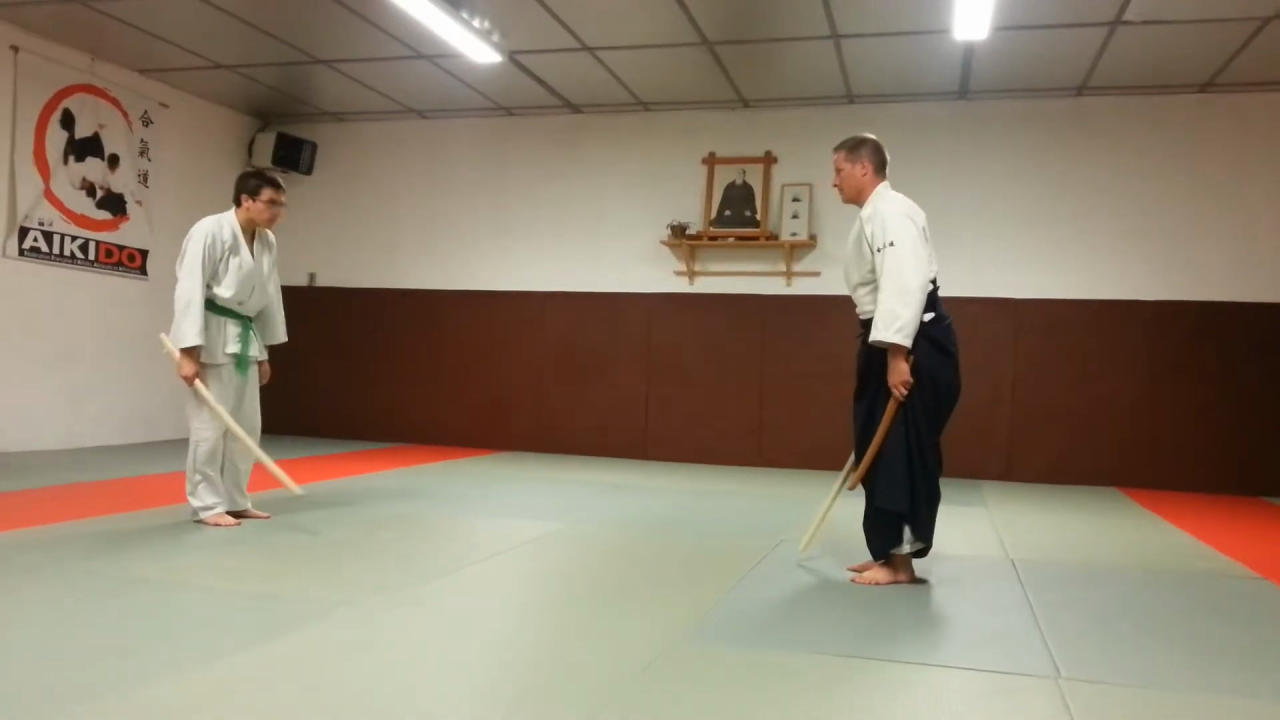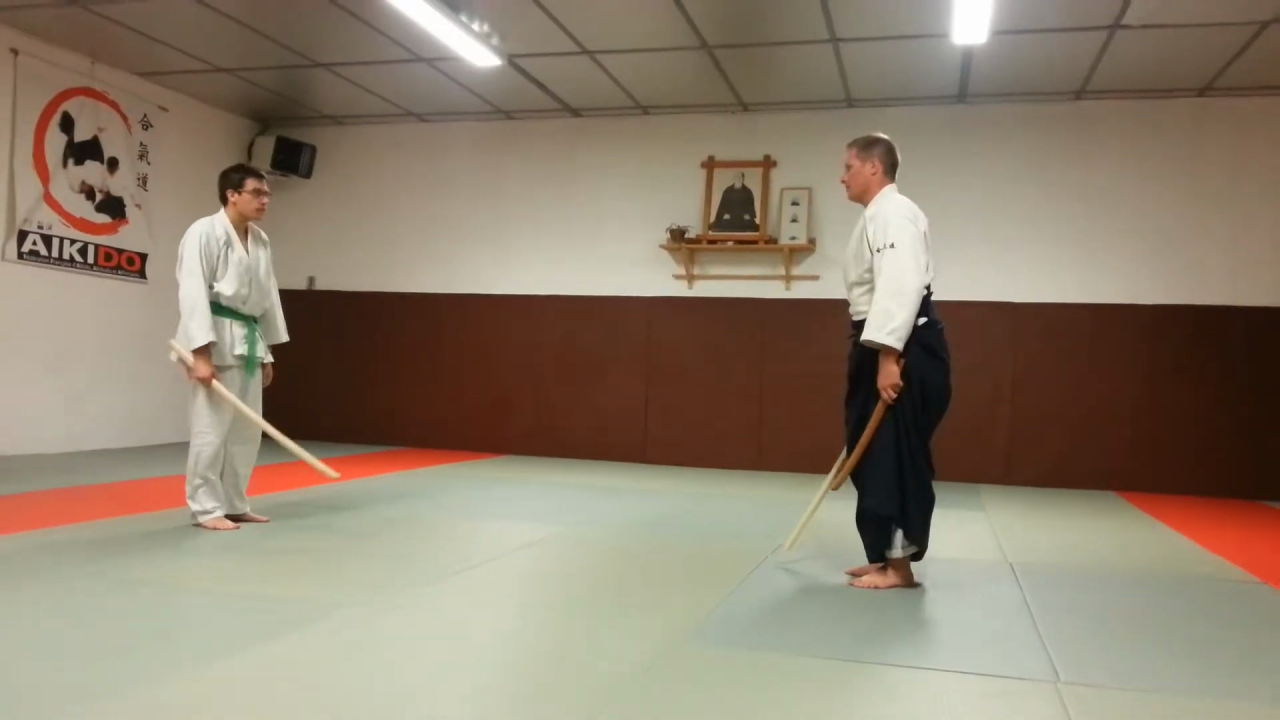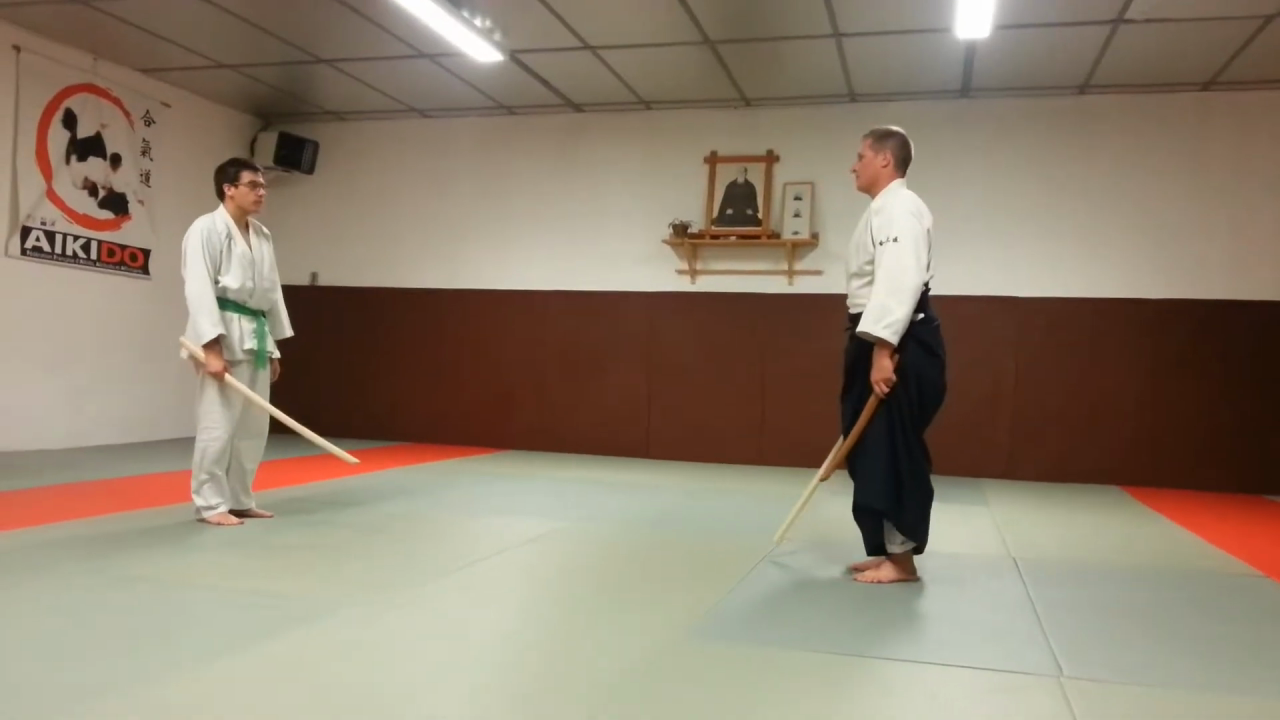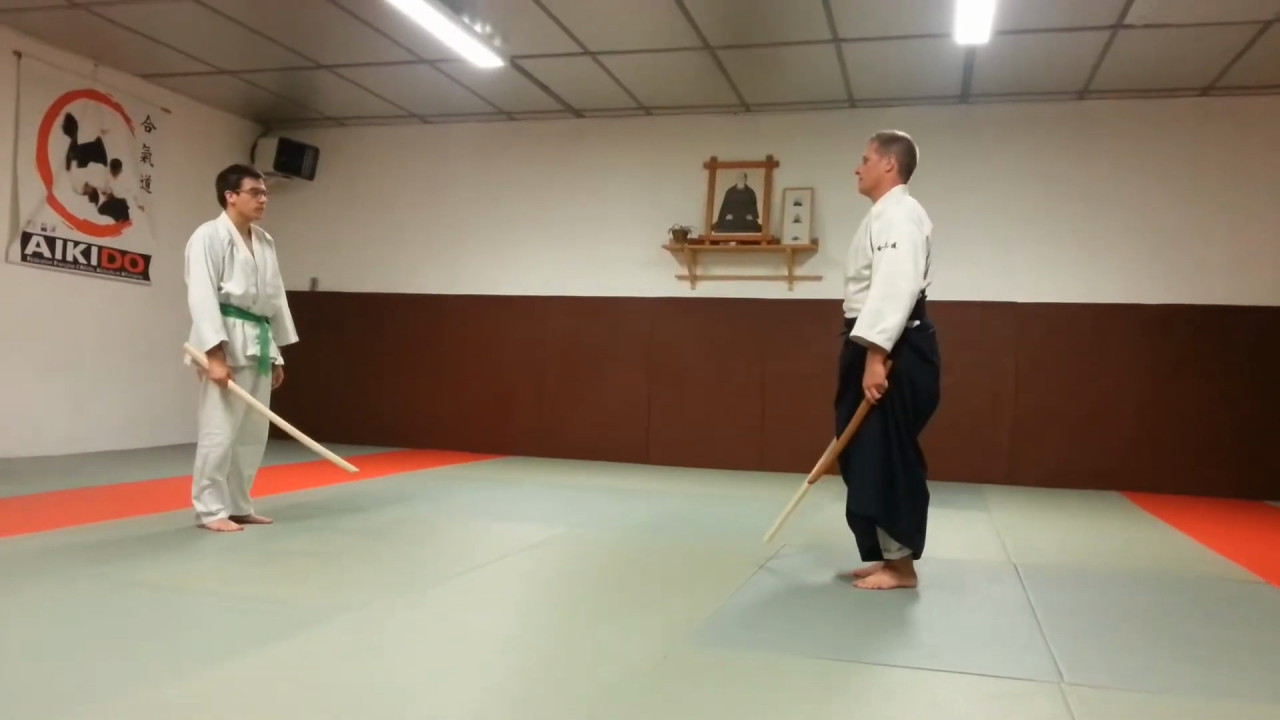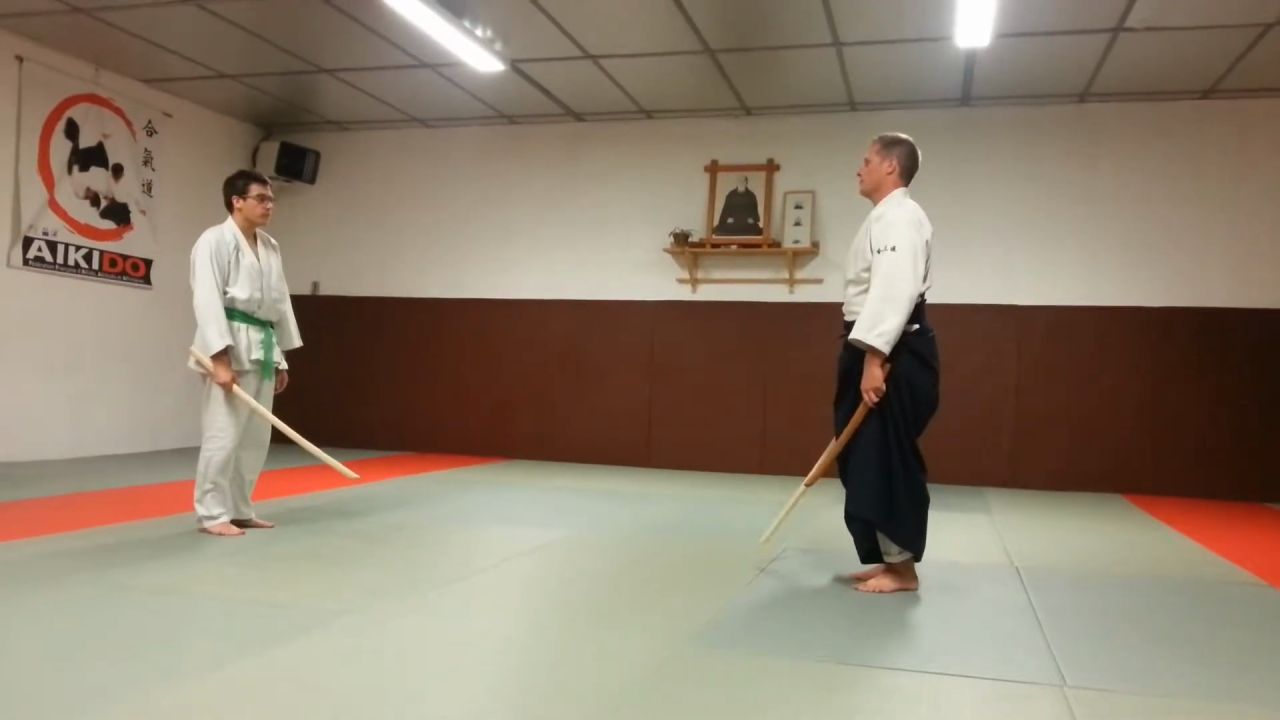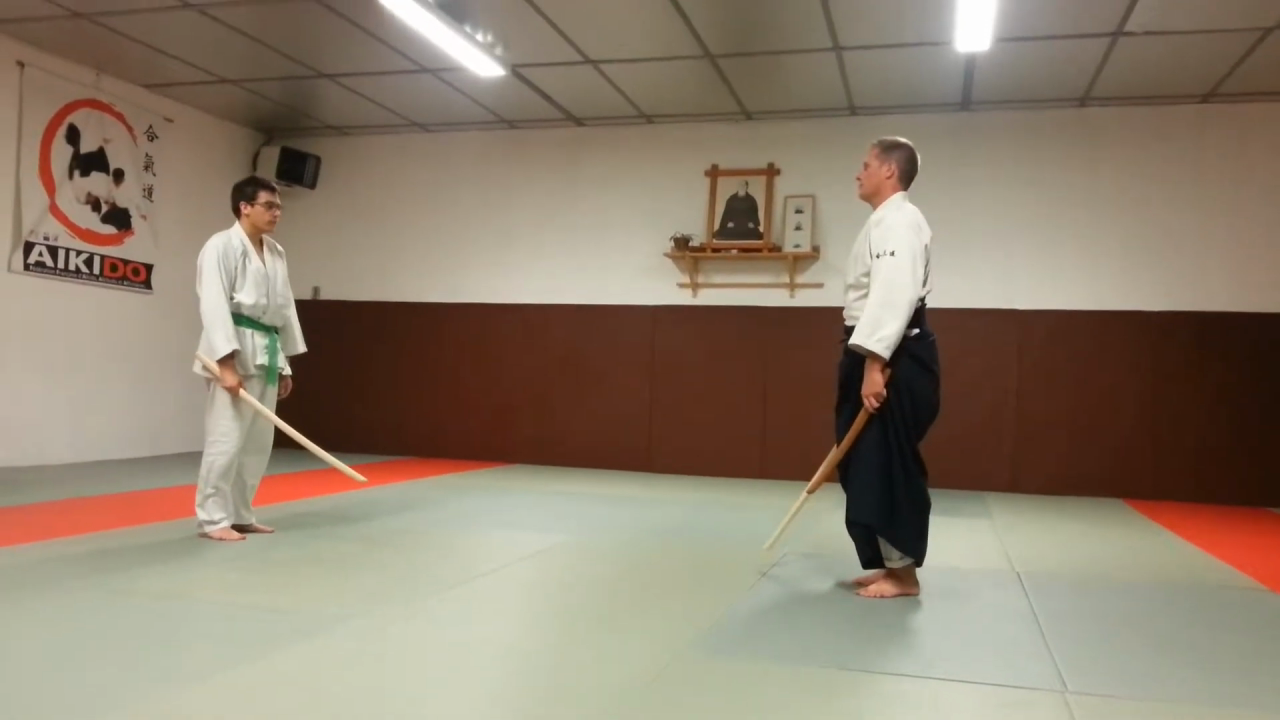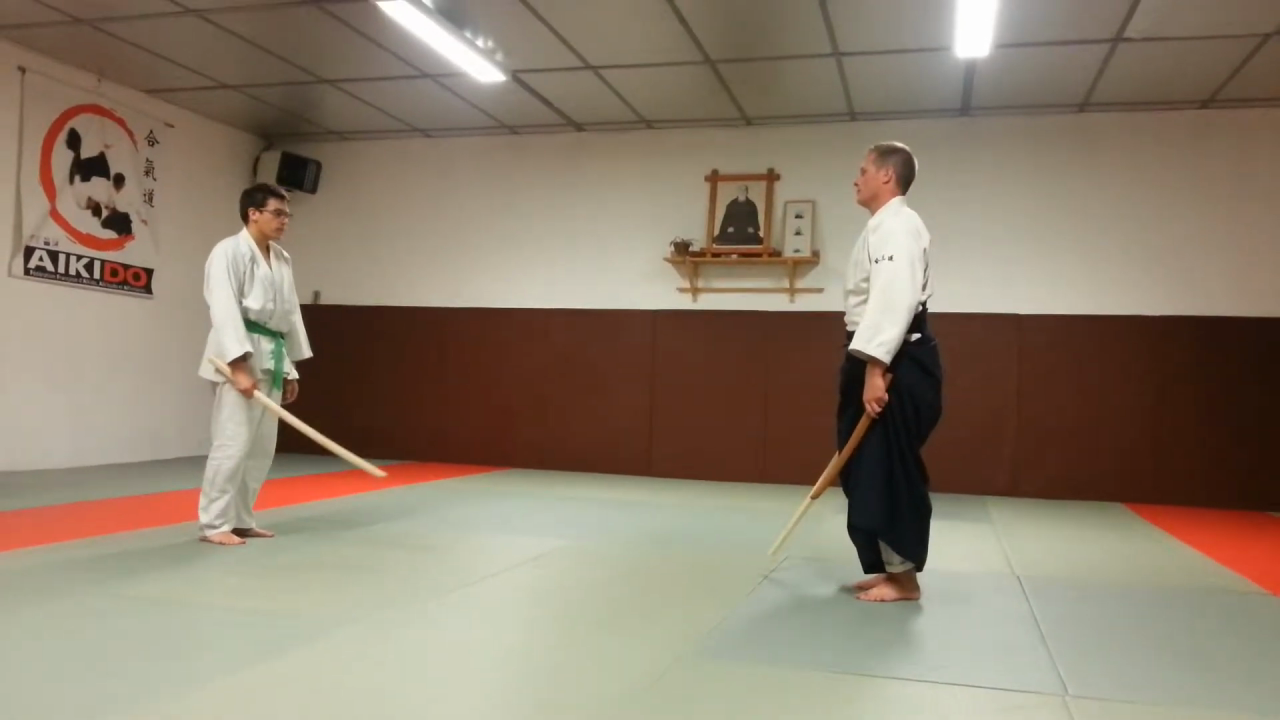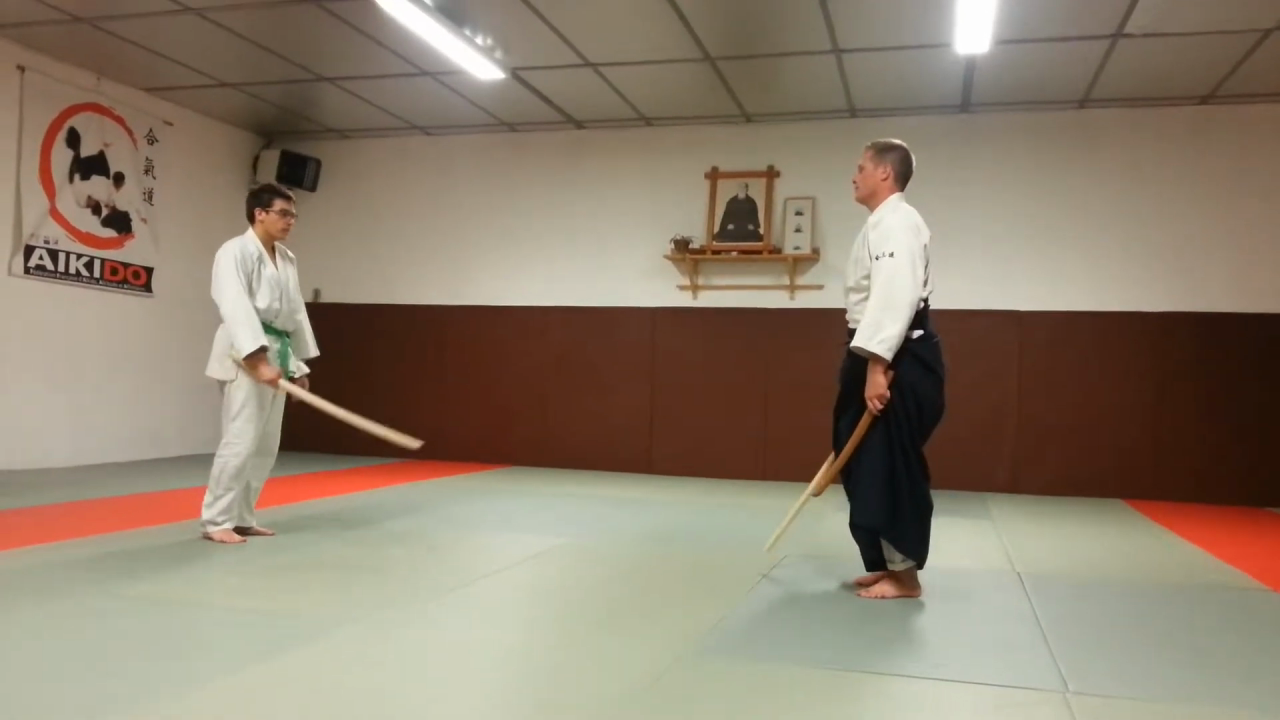
dt=0.2s
person 1, frame 1
left shoulder: (891, 212)
right shoulder: (874, 216)
left elbow: (905, 286)
left wrist: (898, 356)
left hip: (912, 346)
right hip: (892, 343)
left knee: (902, 451)
right knee: (880, 450)
left ankle: (899, 560)
right ankle: (891, 552)
person 1, frame 2
left shoulder: (893, 214)
right shoulder: (877, 217)
left elbow: (901, 289)
left wrist: (889, 359)
left hip: (903, 350)
right hip: (884, 347)
left knee: (895, 455)
right knee: (873, 454)
left ankle: (897, 564)
right ankle: (887, 556)
person 1, frame 3
left shoulder: (899, 208)
right shoulder: (883, 211)
left elbow: (899, 284)
left wrist: (883, 352)
left hip: (897, 345)
right hip: (881, 342)
left knee: (892, 450)
right knee: (871, 448)
left ankle: (901, 558)
right ankle: (889, 550)
person 1, frame 4
left shoulder: (899, 213)
right shoulder: (884, 215)
left elbow: (896, 289)
left wrist: (876, 357)
left hip: (893, 351)
right hip: (878, 346)
left knee: (887, 456)
right knee: (867, 454)
left ankle: (900, 564)
right ankle: (888, 556)
person 1, frame 5
left shoulder: (899, 217)
right shoulder: (885, 217)
left elbow: (895, 292)
left wrist: (874, 361)
left hip: (892, 354)
right hip: (878, 350)
left knee: (888, 459)
right knee: (867, 458)
left ankle: (902, 568)
right ankle: (890, 559)
person 1, frame 6
left shoulder: (898, 220)
right shoulder: (885, 221)
left elbow: (894, 297)
left wrist: (875, 365)
left hip: (891, 359)
right hip: (878, 355)
left knee: (889, 464)
right knee: (868, 463)
left ankle: (903, 573)
right ankle: (891, 563)
person 1, frame 7
left shoulder: (896, 225)
right shoulder: (883, 226)
left elbow: (894, 302)
left wrist: (876, 370)
left hip: (894, 364)
right hip: (879, 359)
left knee: (890, 469)
right knee: (870, 468)
left ankle: (903, 576)
right ankle: (890, 568)
person 1, frame 8
left shoulder: (896, 222)
right shoulder: (882, 224)
left elbow: (895, 298)
left wrist: (877, 367)
left hip: (898, 361)
right hip: (881, 356)
left knee: (892, 466)
right knee: (867, 464)
left ankle: (904, 574)
right ankle: (887, 564)
person 2, frame 1
left shoulder: (267, 241)
right shoulder: (209, 232)
right elbow: (190, 291)
left wrist: (264, 352)
right wrist: (188, 353)
left hip: (244, 339)
right hip: (212, 338)
left knee: (247, 426)
right knee: (210, 425)
left ankle: (235, 501)
right ankle: (207, 505)
person 2, frame 2
left shoulder: (260, 240)
right shoulder: (204, 233)
right elbow: (193, 294)
left wrist: (266, 353)
right wrist: (201, 354)
left hip: (248, 342)
right hip: (216, 341)
left knee: (247, 431)
right knee: (211, 429)
left ankle: (234, 504)
right ankle: (206, 508)
person 2, frame 3
left shoulder: (262, 235)
right shoulder: (206, 229)
right elbow: (199, 290)
left wrist: (273, 347)
right wrist: (212, 348)
left hip: (256, 337)
right hip: (224, 336)
left knee: (254, 426)
right knee: (219, 424)
left ankle: (239, 500)
right ankle: (210, 504)
person 2, frame 4
left shoulder: (264, 241)
right shoulder: (208, 237)
right elbow: (203, 298)
left wrist: (276, 353)
right wrist: (215, 355)
left hip: (258, 343)
right hip: (227, 342)
left knee: (253, 432)
right knee: (220, 429)
left ankle: (238, 506)
right ankle: (211, 510)
person 2, frame 5
left shoulder: (270, 247)
right shoulder: (214, 241)
right elbow: (208, 302)
left wrist: (280, 358)
right wrist: (220, 359)
left hip: (262, 348)
right hip: (231, 347)
left knee: (255, 436)
right knee: (223, 433)
left ankle: (239, 509)
right ankle: (213, 513)
person 2, frame 6
left shoulder: (275, 253)
right shoulder: (221, 247)
right elbow: (215, 307)
left wrist: (284, 364)
right wrist: (227, 364)
left hip: (266, 353)
right hip: (235, 352)
left knee: (258, 440)
right knee: (226, 437)
left ankle: (239, 515)
right ankle: (213, 518)
person 2, frame 7
left shoulder: (281, 259)
right shoulder: (229, 252)
right elbow: (225, 312)
left wrist: (290, 369)
right wrist: (239, 366)
left hip: (271, 356)
right hip: (241, 356)
left knee: (261, 445)
right knee: (233, 441)
left ankle: (240, 518)
right ankle: (215, 522)
person 2, frame 8
left shoulder: (286, 259)
right shoulder: (235, 252)
left elbow: (295, 314)
right elbow: (237, 309)
left wrist: (298, 365)
right wrist: (258, 360)
left hip: (276, 354)
right hip: (247, 355)
left knee: (265, 444)
right knee: (241, 439)
left ankle: (241, 517)
right ankle: (217, 519)
